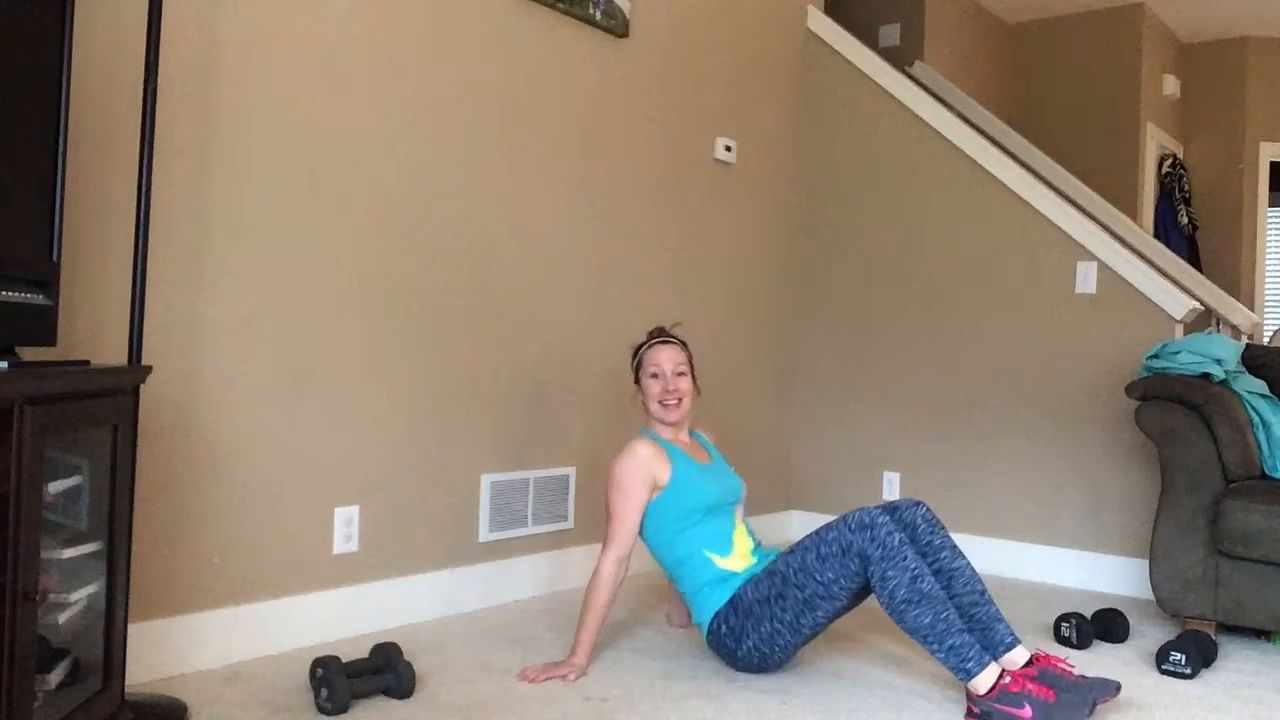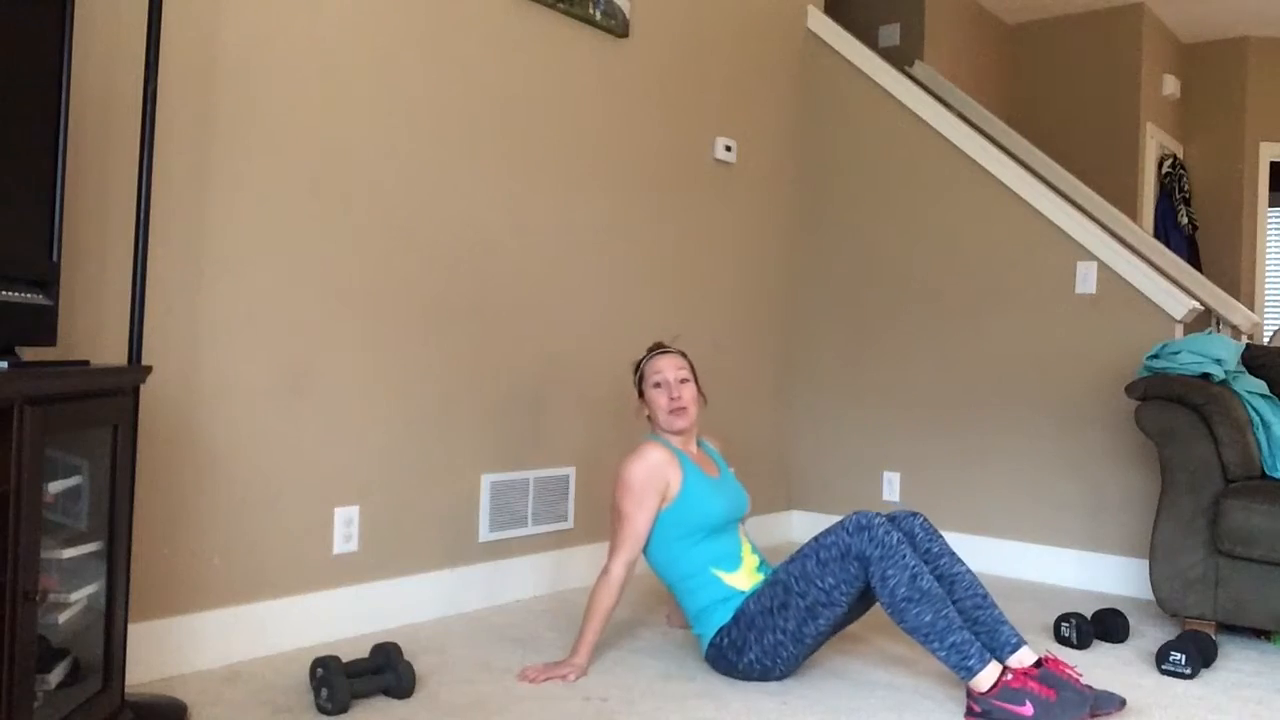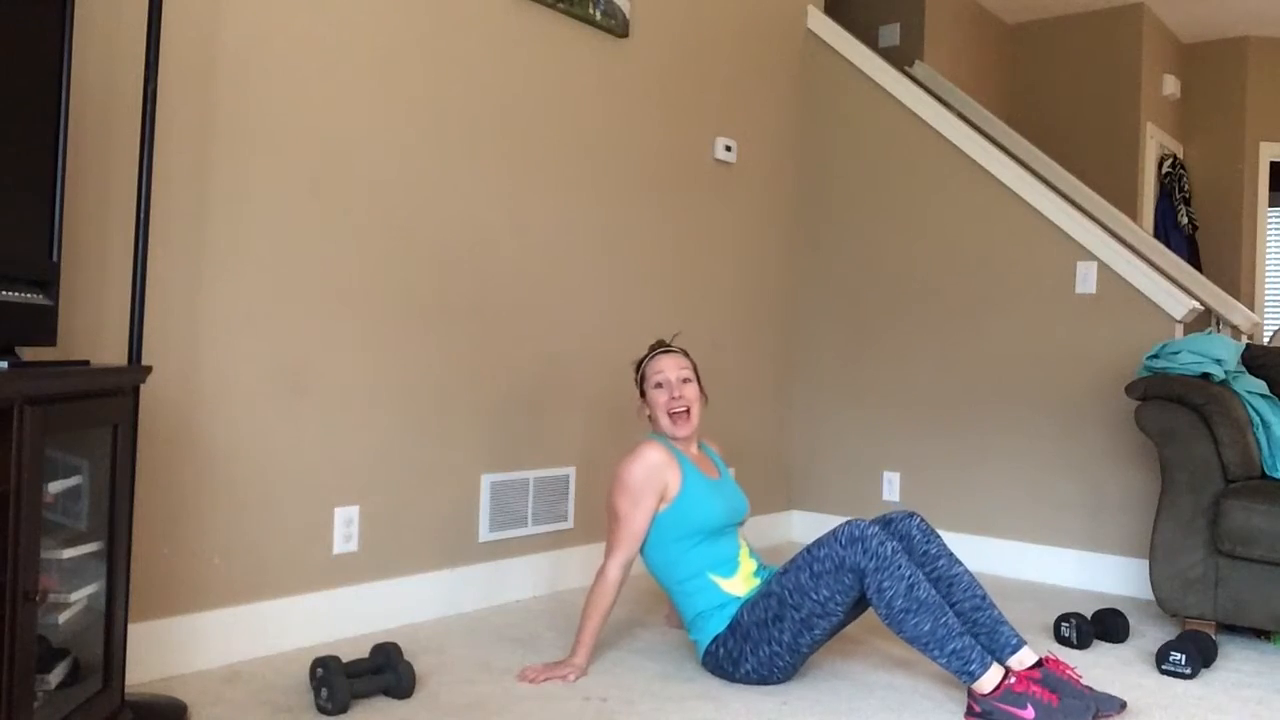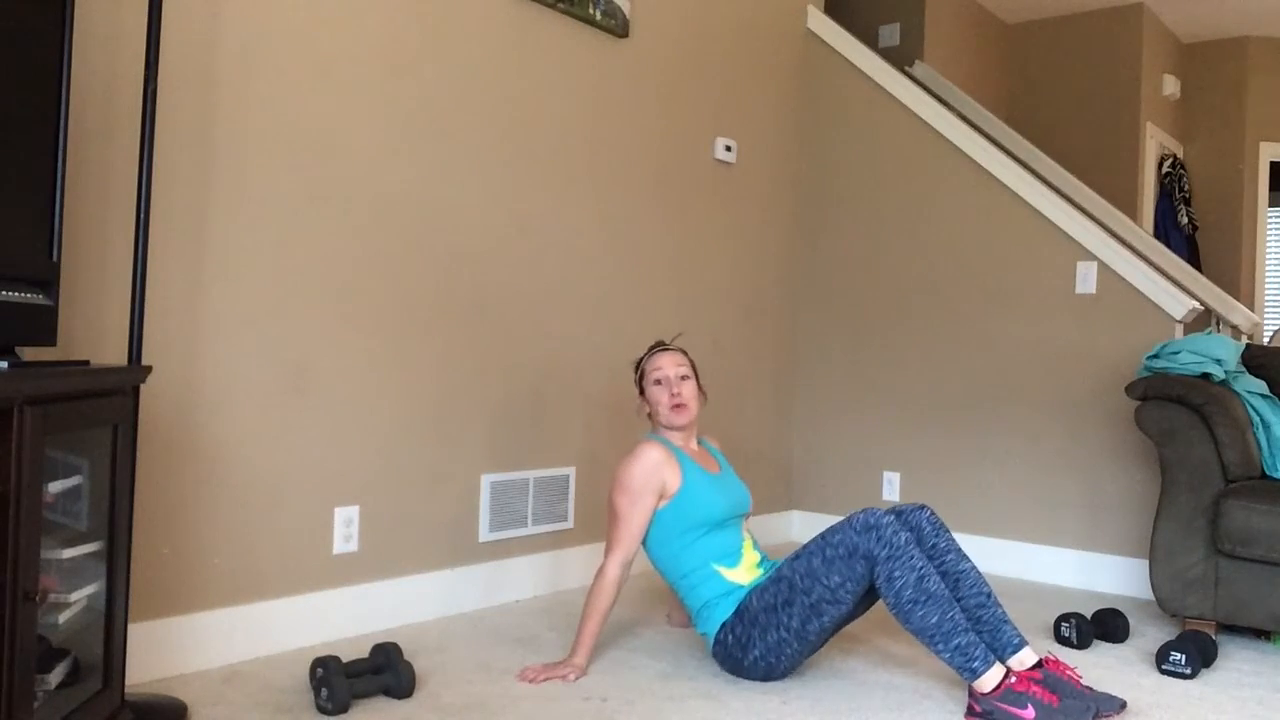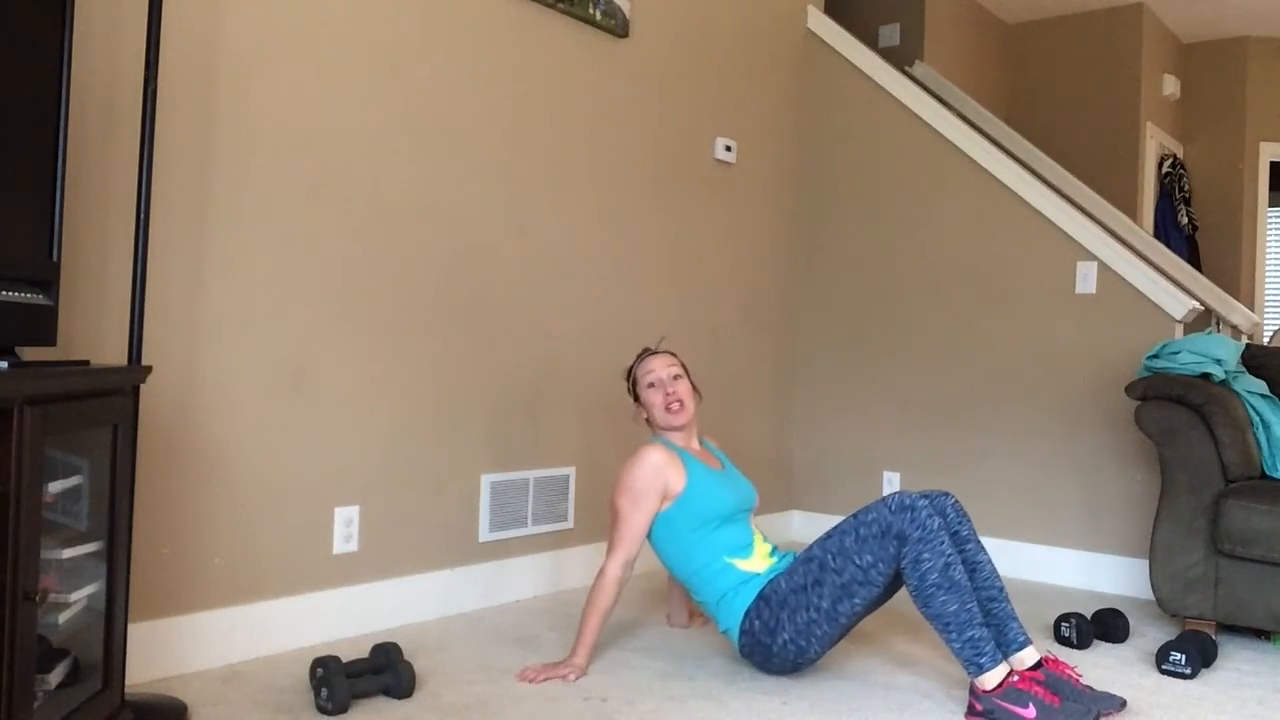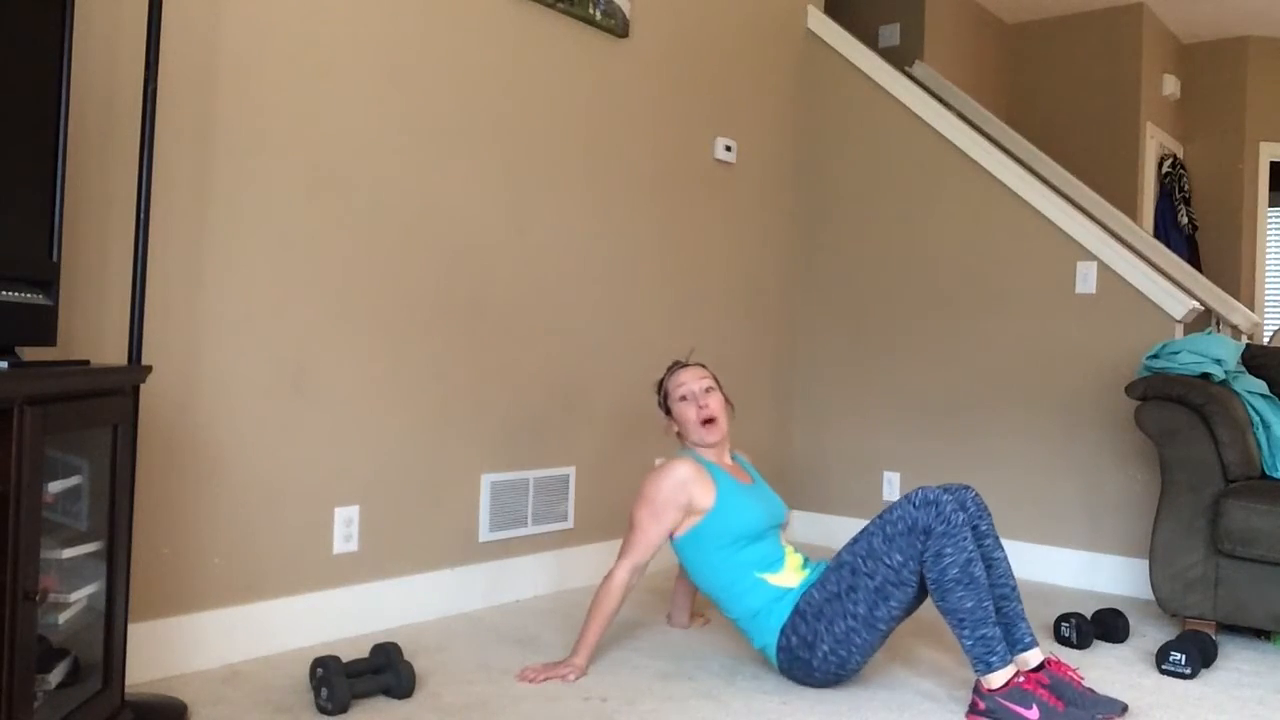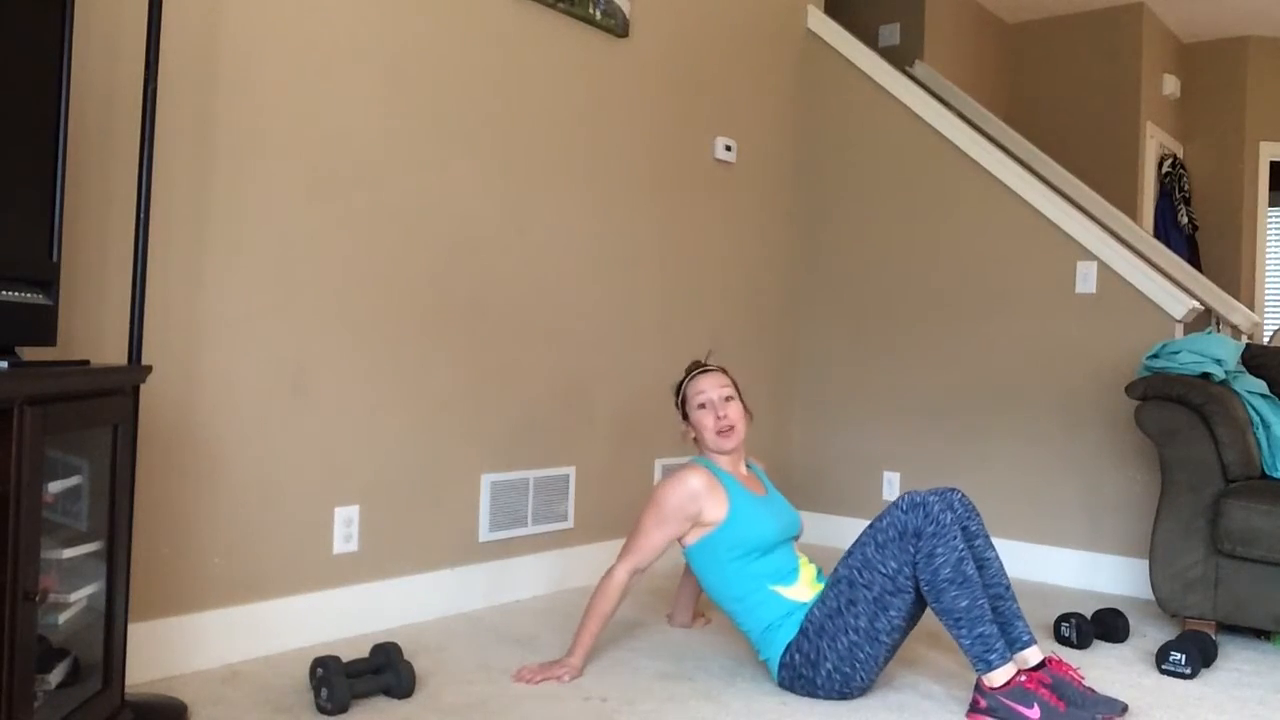
dt=0.4s
person 1, frame 1
left shoulder: (703, 442)
right shoulder: (640, 458)
right elbow: (613, 558)
right wrist: (578, 659)
left hip: (769, 602)
right hip: (740, 625)
left knee: (909, 516)
right knee: (868, 531)
left ankle: (1017, 662)
person 1, frame 2
left shoulder: (708, 451)
right shoulder: (650, 463)
right elbow: (619, 565)
right wrist: (578, 658)
left hip: (769, 613)
right hip: (740, 638)
left knee: (908, 526)
right knee: (866, 533)
left ankle: (1022, 663)
person 1, frame 3
left shoulder: (709, 454)
right shoulder: (648, 464)
right elbow: (614, 565)
right wrist: (576, 660)
left hip: (768, 609)
right hip: (738, 644)
left knee: (905, 528)
right knee: (860, 542)
left ankle: (1023, 664)
person 1, frame 4
left shoulder: (710, 450)
right shoulder: (649, 462)
right elbow: (615, 562)
left wrist: (688, 604)
right wrist: (578, 659)
left hip: (776, 611)
right hip: (746, 636)
left knee: (917, 519)
right knee: (876, 532)
left ankle: (1023, 663)
person 1, frame 5
left shoulder: (709, 450)
right shoulder: (651, 463)
right elbow: (617, 563)
left wrist: (681, 610)
right wrist: (577, 660)
left hip: (793, 600)
right hip: (769, 626)
left knee: (940, 507)
right knee: (908, 515)
left ankle: (1023, 661)
person 1, frame 6
left shoulder: (739, 465)
right shoulder: (678, 478)
right elbow: (625, 569)
left wrist: (681, 613)
right wrist: (577, 659)
left hip: (822, 607)
right hip: (807, 641)
left knee: (961, 502)
right knee: (931, 510)
left ankle: (1030, 663)
person 1, frame 7
left shoulder: (753, 472)
right shoulder: (691, 484)
right elbow: (624, 569)
left wrist: (683, 613)
right wrist: (573, 660)
left hip: (835, 628)
right hip: (812, 656)
left knee: (949, 503)
right knee: (921, 513)
left ankle: (1029, 662)
